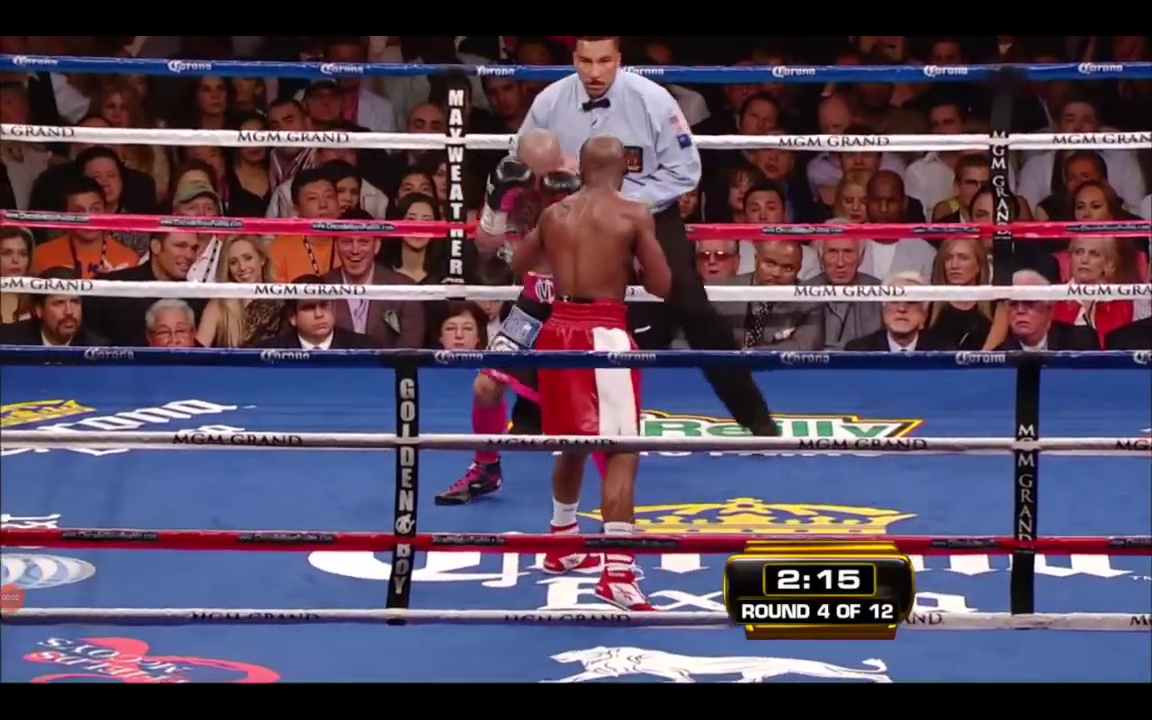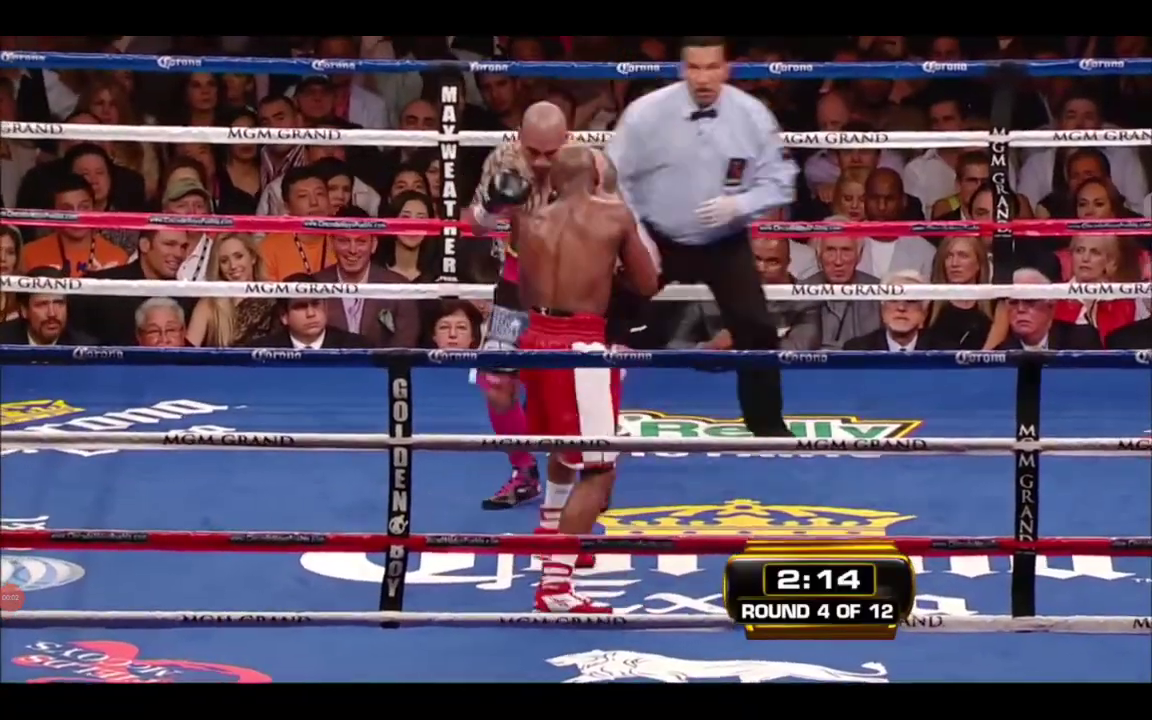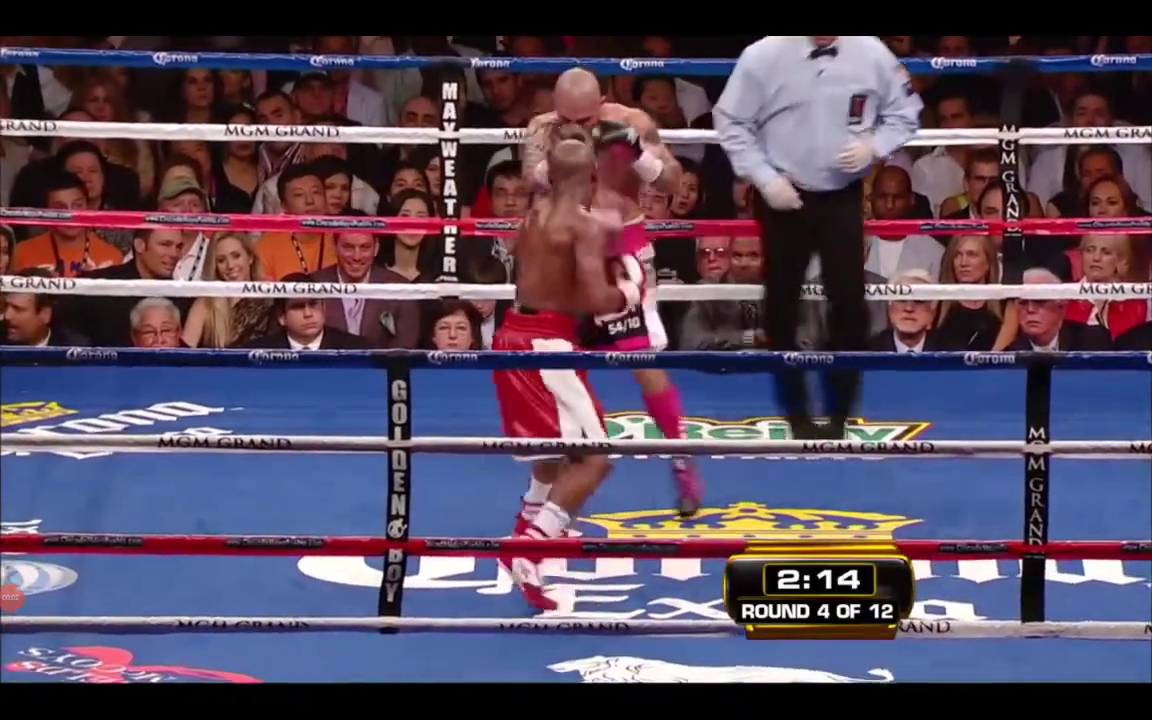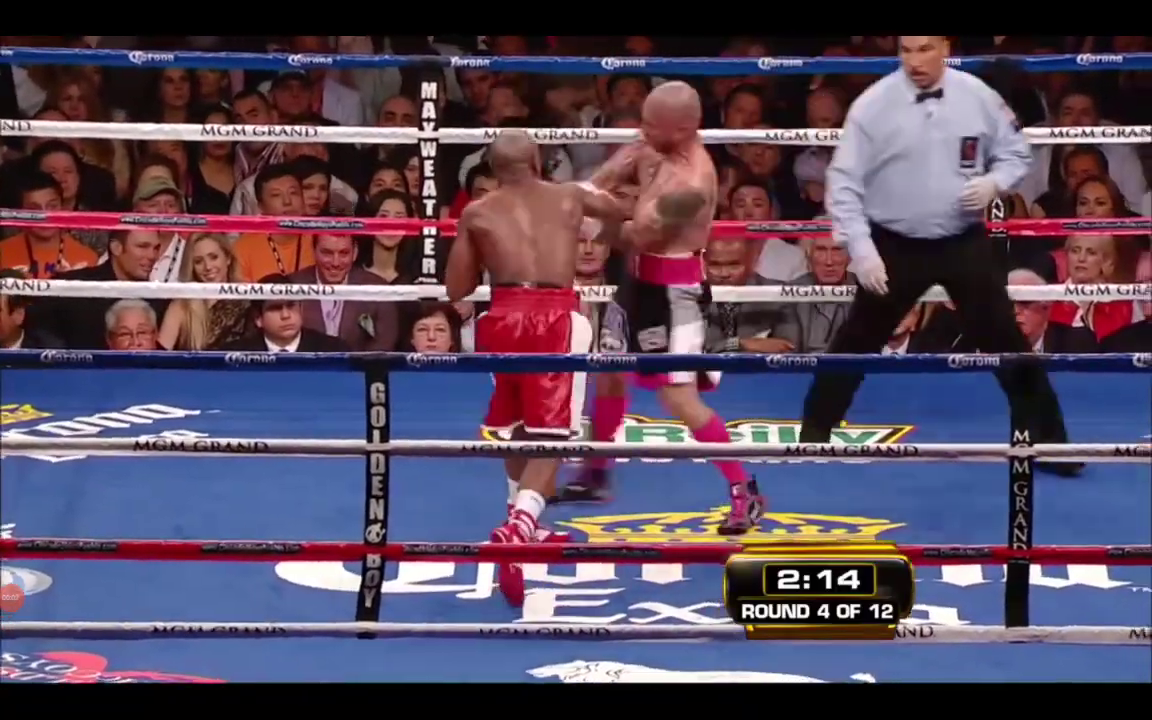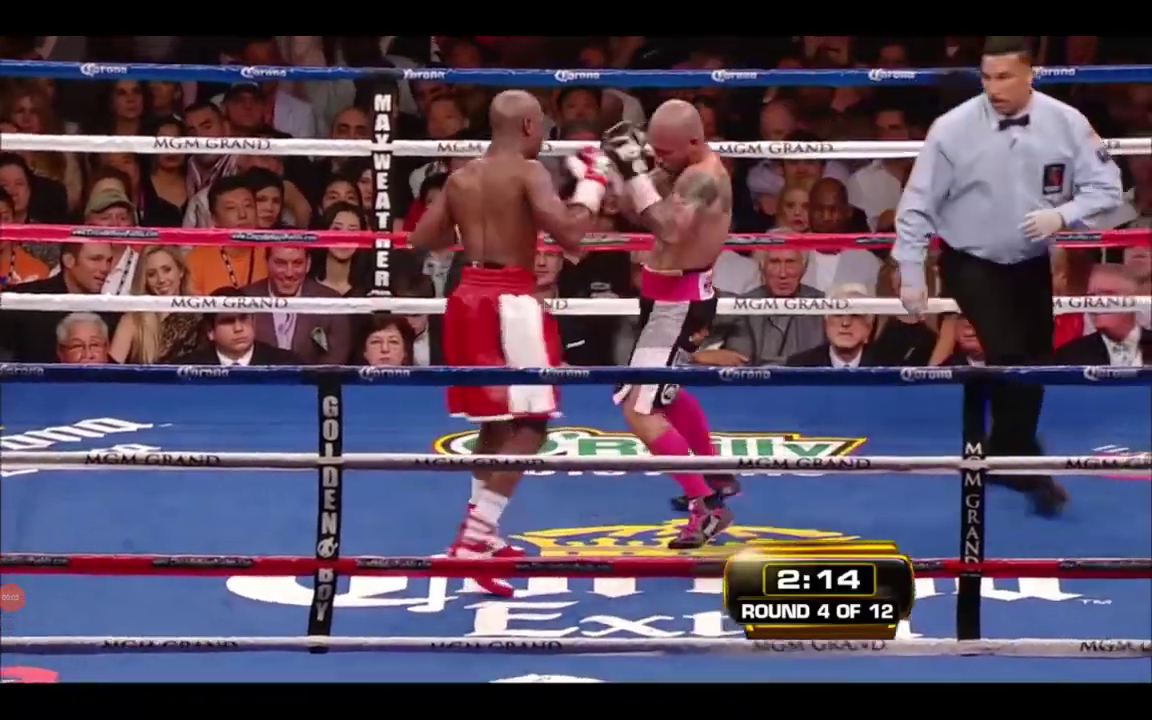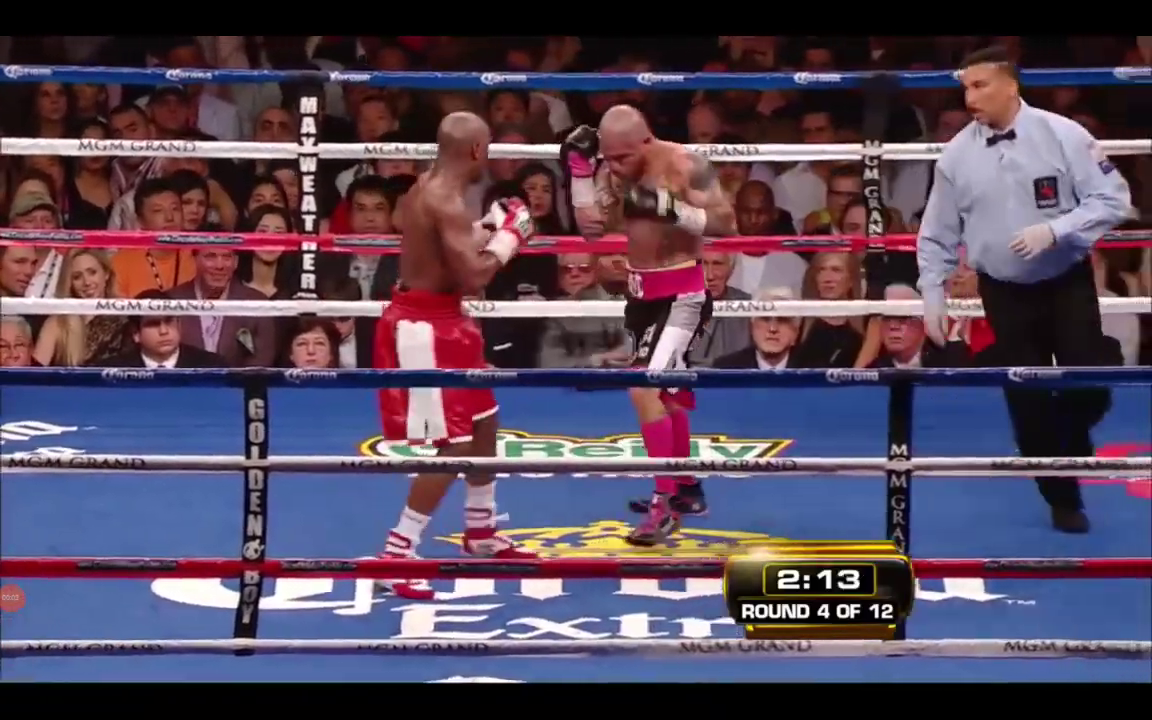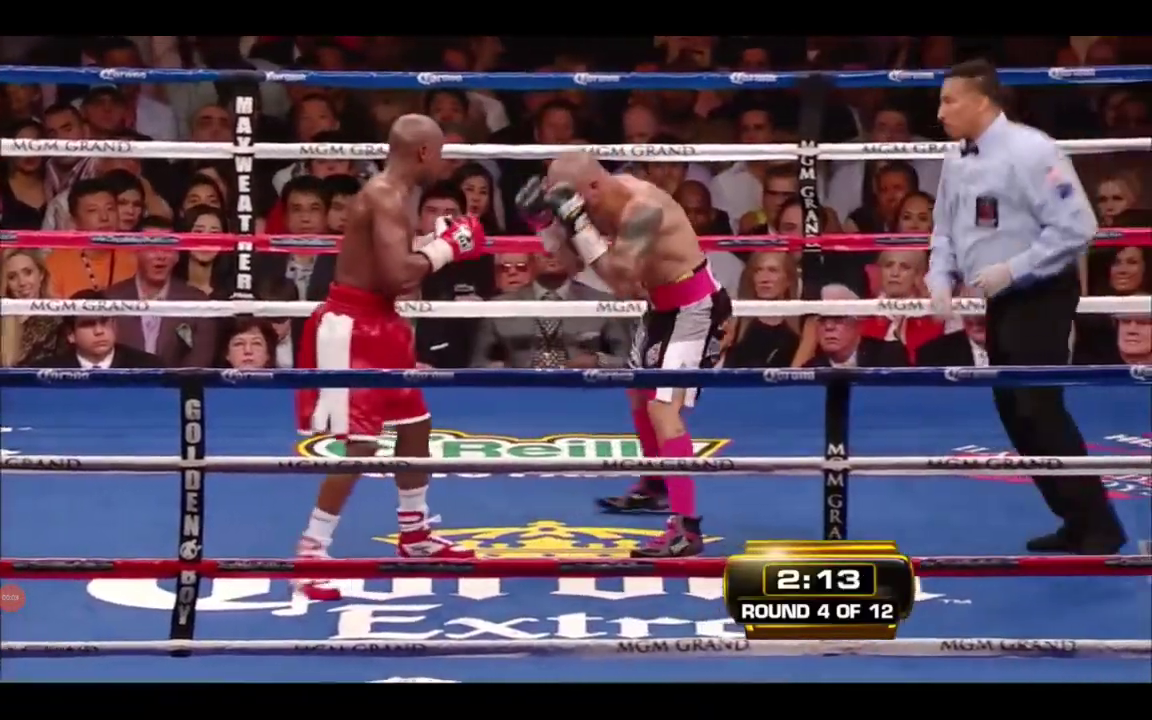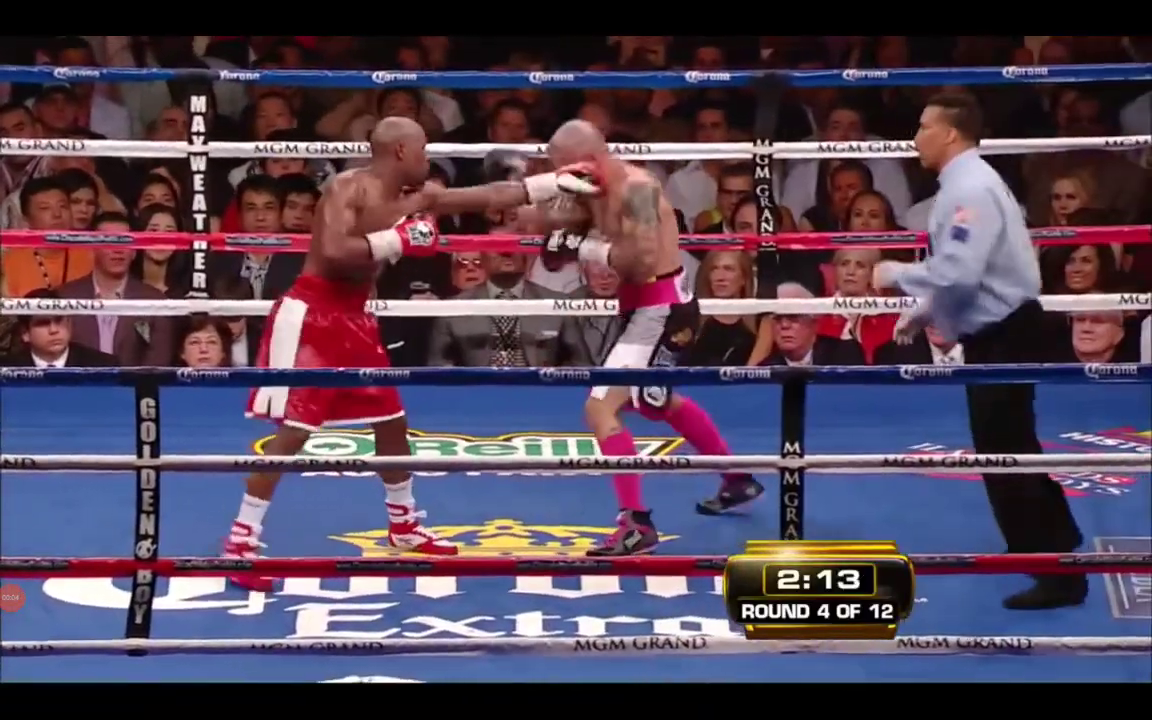
dt=0.3s
person 1, frame 1
left shoulder: (554, 214)
right shoulder: (634, 213)
left elbow: (520, 262)
right elbow: (660, 285)
left hip: (557, 329)
right hip: (603, 333)
left knee: (572, 444)
right knee: (622, 453)
left ankle: (562, 545)
right ankle: (617, 573)
person 1, frame 2
left shoulder: (531, 226)
right shoulder: (617, 216)
right elbow: (648, 285)
left hip: (537, 341)
right hip: (580, 346)
left knee: (566, 442)
right knee: (600, 469)
right ankle: (556, 585)
person 1, frame 3
left shoulder: (537, 213)
right shoulder: (585, 226)
right elbow: (597, 301)
right wrist: (629, 291)
left hip: (516, 336)
right hip: (547, 344)
left knee: (555, 443)
right knee: (591, 458)
left ankle: (533, 523)
right ankle: (529, 549)
person 1, frame 4
left shoulder: (475, 212)
right shoulder: (567, 196)
left elbow: (456, 290)
right elbow: (614, 207)
right wrist: (587, 194)
left hip: (504, 319)
right hip: (558, 318)
left knee: (521, 425)
right knee: (550, 437)
left ankle: (518, 526)
right ankle: (516, 526)
person 1, frame 5
left shoulder: (461, 178)
right shoulder: (529, 172)
left elbow: (421, 239)
right elbow: (570, 235)
right wrist: (593, 181)
left hip: (469, 297)
right hip: (510, 301)
left knee: (496, 421)
right knee: (528, 426)
left ankle: (480, 532)
right ankle: (474, 538)
person 1, frame 6
left shoulder: (431, 187)
right shoulder: (446, 201)
right elbow: (473, 277)
left wrist: (489, 224)
right wrist: (510, 233)
left hip: (435, 321)
right hip: (422, 326)
left knee: (483, 423)
right knee: (451, 446)
left ankle: (480, 532)
right ankle: (397, 555)
person 1, frame 7
left shoulder: (389, 192)
right shoulder: (387, 199)
right elbow: (399, 274)
left wrist: (439, 238)
right wrist: (450, 245)
left hip: (376, 321)
right hip: (350, 325)
left knee: (417, 425)
right knee: (360, 444)
left ankle: (414, 533)
right ankle: (311, 555)
person 1, frame 8
left shoulder: (414, 193)
right shoulder: (347, 188)
left elbow: (484, 198)
right elbow: (331, 254)
left wrist: (556, 180)
right wrist: (397, 239)
left hip: (354, 317)
right hip: (312, 311)
left knee: (392, 424)
right knee: (293, 432)
left ankle: (404, 523)
right ankle: (241, 538)
person 2, frame 1
left shoulder: (652, 101)
right shoulder: (549, 104)
left elbow: (684, 170)
left wrist: (628, 203)
left hip: (652, 223)
left knee: (695, 313)
left ankle: (754, 415)
person 2, frame 2
left shoulder: (752, 116)
right shoulder: (646, 112)
left elbow: (781, 180)
right elbow: (614, 178)
left wrist: (741, 204)
left hip: (726, 242)
right hip: (660, 239)
left knee: (755, 329)
left ankle: (766, 422)
person 2, frame 3
left shoulder: (871, 54)
right shoulder: (764, 56)
left elbow: (905, 113)
right elbow: (731, 123)
left wrist: (874, 146)
right wrist: (765, 177)
left hip: (841, 198)
right hip: (782, 198)
left knee: (848, 302)
right knee: (782, 303)
left ankle: (839, 413)
right ankle: (797, 412)
person 2, frame 4
left shoulder: (978, 97)
right shoulder: (873, 106)
left elbow: (1017, 152)
right elbow: (845, 184)
left wrist: (995, 182)
right wrist: (861, 250)
left hip: (965, 240)
right hip: (898, 243)
left knee: (1005, 338)
right knee: (861, 337)
left ankle: (1046, 441)
right ankle: (815, 430)
person 2, frame 5
left shoulder: (1067, 123)
right shoulder: (953, 128)
left elbow: (1105, 187)
right elbow: (918, 204)
left wrist: (1063, 215)
right wrist: (911, 273)
left hip: (1032, 264)
right hip: (972, 265)
left knee: (1034, 364)
right knee: (1010, 359)
left ankle: (1004, 461)
right ankle: (1025, 464)
person 2, frame 6
left shoulder: (1063, 136)
right shoulder: (956, 157)
left elbow: (1113, 200)
right elbow: (938, 232)
left wrist: (1052, 232)
right wrist: (933, 294)
left hip: (1067, 280)
right hip: (1004, 289)
right knee: (1028, 394)
left ankle: (1069, 441)
right ankle: (1061, 494)
person 2, frame 7
left shoulder: (1030, 152)
right shoulder: (956, 162)
left elbow: (1074, 227)
right elbow: (944, 232)
left wrist: (1012, 269)
right wrist: (939, 281)
left hip: (1043, 297)
right hip: (1000, 301)
left knee: (1036, 406)
right knee: (1013, 410)
left ankle: (1096, 523)
right ankle: (1078, 518)
person 2, frame 8
left shoulder: (970, 189)
right shoulder: (965, 181)
left elbow: (957, 272)
left wrist: (896, 275)
right wrist: (920, 313)
left hip: (1003, 336)
right hip: (997, 330)
left knee: (1003, 450)
right knee: (1008, 441)
left ankle: (1058, 570)
right ankle: (1054, 536)
person 3, frame 1
left shoulder: (582, 181)
right shoulder: (508, 184)
right elbow: (486, 248)
right wrist: (498, 199)
right hip: (536, 295)
right knee: (486, 387)
right ankle: (485, 470)
person 3, frame 2
right shoulder: (504, 158)
right elbow: (477, 224)
right wrist: (491, 202)
right hip: (518, 279)
right knee: (496, 391)
right ankle: (524, 475)
person 3, frame 3
left shoulder: (633, 122)
right shoulder: (542, 129)
left elbow: (673, 181)
right elbow: (535, 179)
left wrist: (636, 150)
left hip: (623, 252)
left knee: (647, 365)
left ankle: (682, 462)
person 3, frame 4
left shoulder: (689, 184)
right shoulder: (669, 150)
left elbow: (632, 235)
right elbow: (628, 159)
right wrist: (595, 182)
left hip: (673, 289)
right hip: (653, 278)
left knee: (680, 398)
right knee: (611, 376)
left ankle: (744, 491)
right ankle: (592, 471)
person 3, frame 5
left shoulder: (702, 177)
right shoulder: (694, 167)
left elbow: (670, 228)
right elbow: (657, 208)
left wrist: (635, 172)
right wrist: (636, 167)
left hip: (676, 303)
right hip: (680, 296)
left knee: (640, 412)
right knee: (665, 392)
left ankle: (709, 506)
right ankle: (717, 475)
person 3, frame 6
left shoulder: (687, 164)
right shoulder: (616, 168)
left elbow: (725, 221)
right elbow: (592, 226)
left wrist: (668, 207)
right wrist: (581, 170)
left hip: (683, 294)
right hip: (642, 292)
left knee: (647, 392)
right knee: (658, 394)
left ankle: (667, 507)
right ankle: (683, 489)
person 3, frame 7
left shoulder: (640, 207)
right shoulder: (590, 203)
left elbow: (622, 280)
right elbow: (563, 253)
left wrist: (575, 225)
right wrist: (543, 220)
left hip: (693, 304)
right hip: (664, 302)
left knee: (664, 409)
right knee: (641, 396)
left ankle: (686, 527)
person 3, frame 8
left shoulder: (637, 188)
right shoulder: (606, 189)
left elbow: (644, 259)
left wrist: (579, 248)
left hip: (659, 308)
right hip: (651, 306)
left knee: (602, 407)
right knee: (665, 400)
left ankle: (637, 524)
right ankle: (738, 480)
